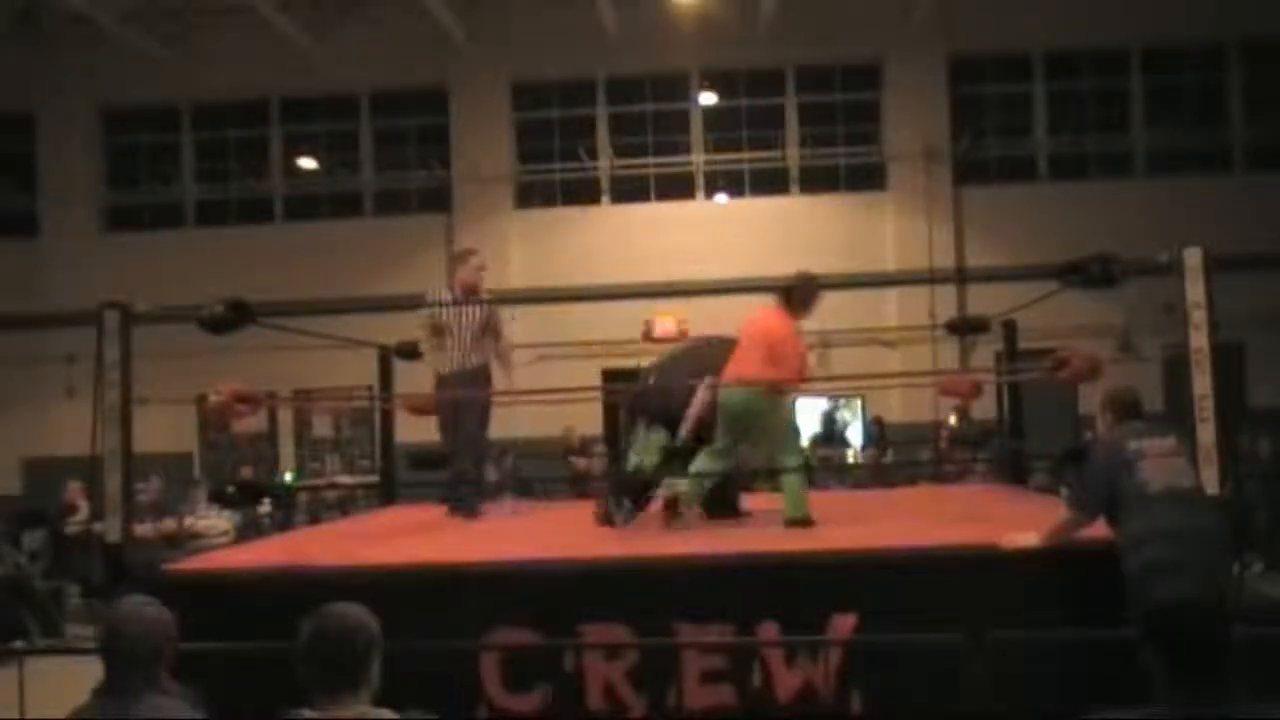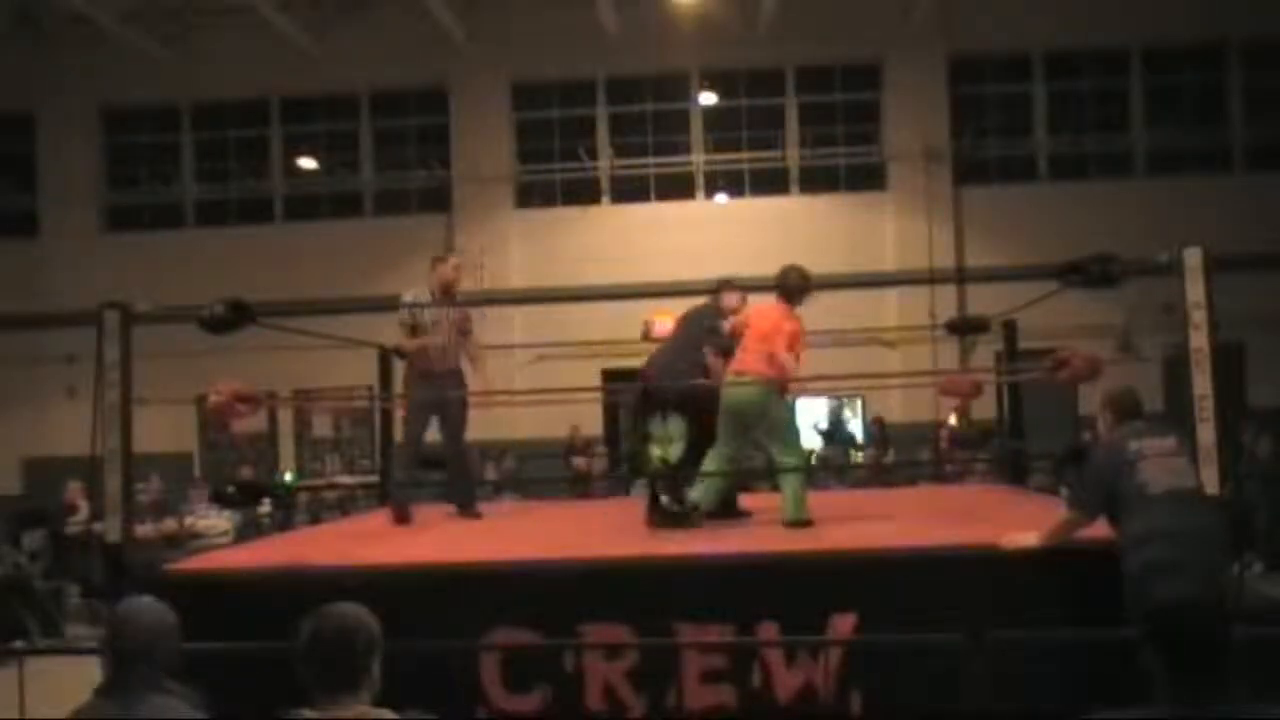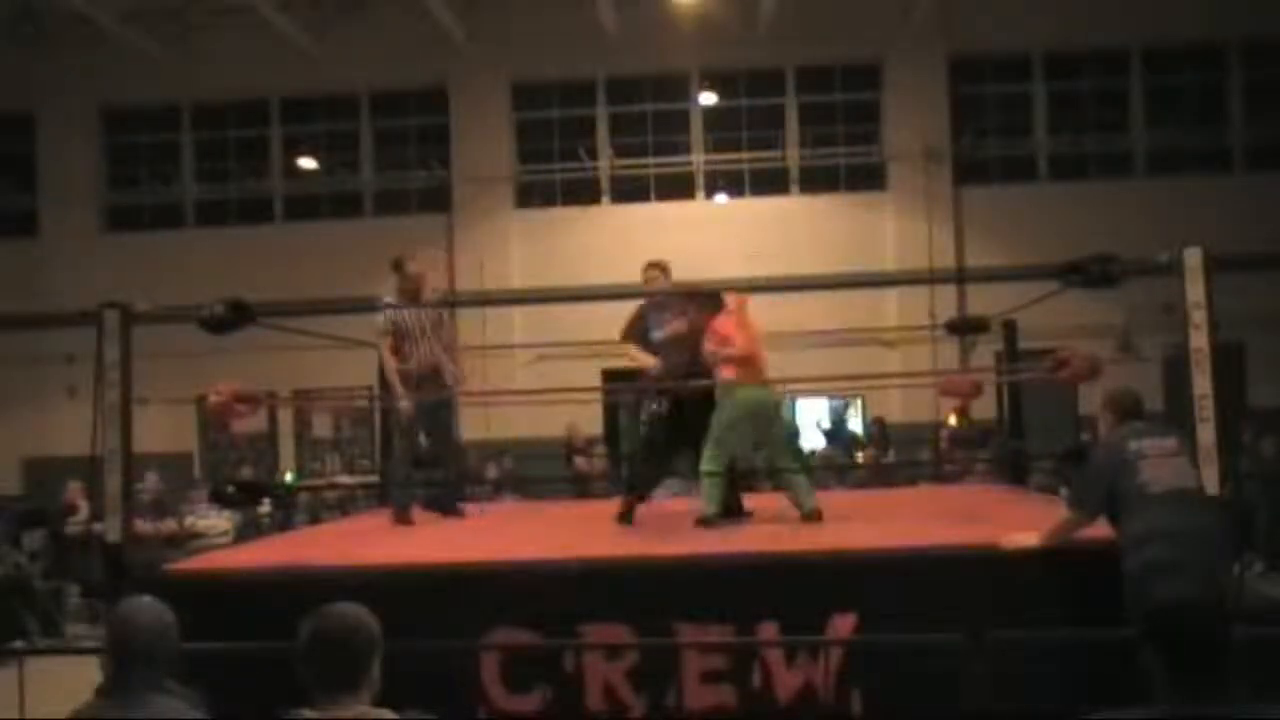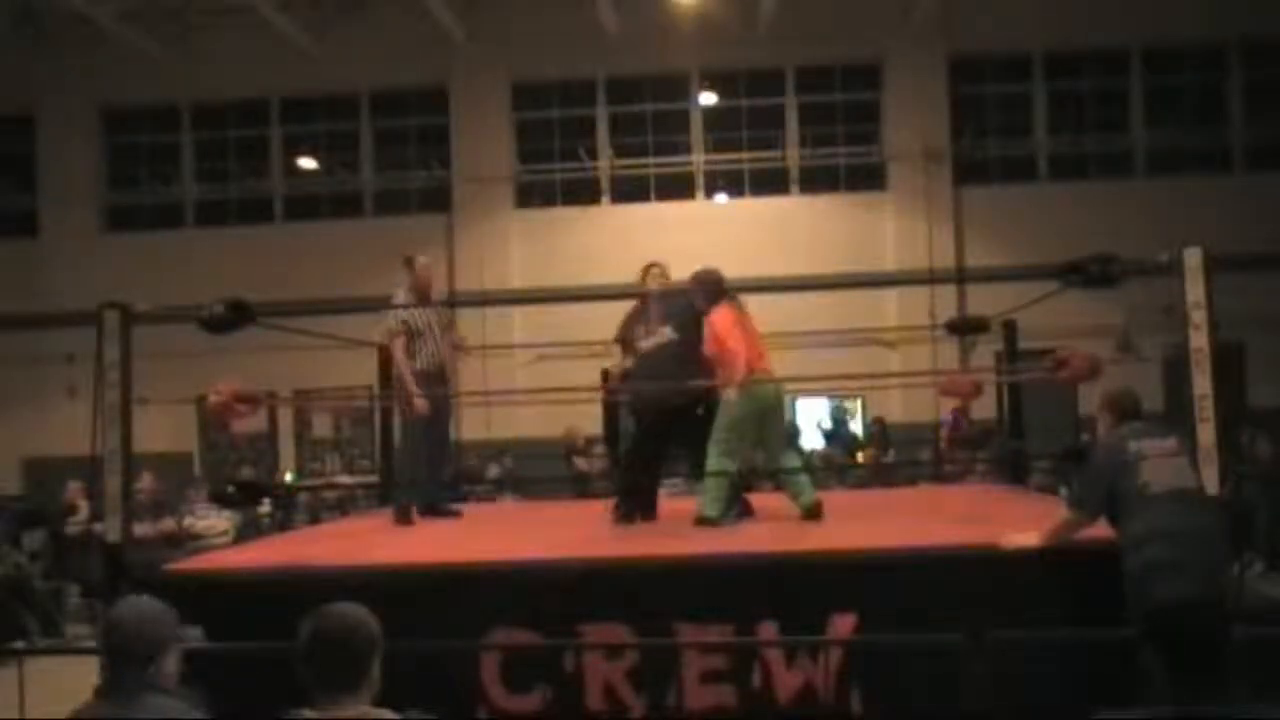
dt=0.5s
person 1, frame 1
left shoulder: (1109, 448)
right shoulder: (1173, 442)
left elbow: (1082, 515)
left wrist: (1039, 539)
left hip: (1157, 565)
right hip: (1207, 550)
left knee: (1173, 676)
right knee: (1208, 667)
person 1, frame 2
left shoulder: (1110, 447)
right shoulder: (1174, 442)
left elbow: (1082, 514)
left wrist: (1039, 538)
left hip: (1157, 565)
right hip: (1207, 550)
left knee: (1171, 674)
right knee: (1209, 670)
person 1, frame 3
left shoulder: (1110, 448)
right shoulder: (1174, 442)
left elbow: (1082, 514)
left wrist: (1039, 539)
left hip: (1156, 565)
right hip: (1207, 552)
left knee: (1171, 675)
right knee: (1209, 669)
person 1, frame 4
left shoulder: (1110, 448)
right shoulder: (1173, 442)
left elbow: (1082, 515)
left wrist: (1040, 538)
left hip: (1157, 566)
right hip: (1207, 549)
left knee: (1171, 674)
right knee: (1209, 668)
person 2, frame 1
left shoulder: (486, 303)
right shoulder: (436, 301)
left elbow: (499, 341)
right elbow: (430, 339)
left wrist: (508, 375)
right wrist: (437, 362)
left hip: (476, 379)
right hip: (448, 380)
left knee: (473, 439)
right knee: (452, 441)
left ankle: (469, 499)
right ankle: (460, 497)
person 2, frame 2
left shoulder: (459, 306)
right shoulder: (412, 301)
left elbow: (469, 343)
right elbow: (402, 343)
left wrist: (479, 371)
right wrist: (430, 341)
left hip: (451, 380)
right hip: (421, 381)
left knee: (456, 443)
right knee: (412, 442)
left ankle: (465, 501)
right ankle: (400, 504)
person 2, frame 3
left shoulder: (430, 302)
right shoulder: (391, 309)
left elbow: (444, 337)
right elbow: (386, 354)
left wrist: (451, 365)
right wrist: (399, 393)
left hip: (436, 382)
right hip: (410, 385)
left knee: (446, 443)
right knee: (405, 447)
left ankle: (442, 498)
right ankle: (401, 507)
person 2, frame 4
left shoulder: (435, 304)
right shoulder: (399, 308)
left elbow: (450, 338)
right elbow: (398, 354)
right wrist: (414, 392)
left hip: (439, 382)
right hip: (416, 383)
left knee: (439, 445)
right knee: (412, 446)
left ankle: (431, 501)
right ankle: (403, 507)
person 3, frame 1
left shoulder: (761, 315)
right shoulder: (789, 329)
right elbow: (789, 379)
left hip: (728, 391)
right hip: (757, 395)
left knee: (719, 450)
right knee: (789, 453)
left ankle: (681, 492)
right ankle: (796, 513)
person 3, frame 2
left shoulder: (757, 311)
right shoulder: (790, 321)
right elbow: (781, 354)
right wrist: (793, 371)
left hip: (732, 387)
right hip: (762, 391)
left knee: (723, 450)
right knee: (789, 454)
left ankle: (697, 501)
right ankle: (795, 513)
person 3, frame 3
left shoulder: (722, 322)
right shoulder: (734, 312)
left elbow: (747, 350)
left wrist: (715, 352)
left hip: (739, 394)
right hip: (765, 394)
left knee: (714, 453)
right knee: (781, 454)
left ankle: (710, 511)
right ankle: (810, 506)
person 3, frame 4
left shoulder: (717, 317)
right shoulder: (735, 309)
left elbow: (742, 354)
left wrist: (734, 388)
left hip: (744, 391)
right hip: (769, 386)
left knee: (722, 452)
right knee: (779, 449)
left ankle: (710, 512)
right ankle: (809, 501)
person 4, frame 1
right shoulder: (728, 353)
right elbow: (707, 389)
right wrist: (688, 427)
right hip: (664, 398)
right knee: (647, 458)
right ankle: (617, 507)
person 4, frame 2
left shoulder: (718, 322)
right shoulder: (712, 316)
right elbow: (712, 355)
left hip: (682, 386)
right hip: (670, 385)
left knee: (707, 443)
right knee: (675, 449)
left ankle: (721, 505)
right ankle: (665, 510)
person 4, frame 3
left shoulder: (692, 299)
right shoulder: (646, 311)
right elbow: (630, 344)
right wrist: (647, 360)
left hip: (701, 387)
right hip: (666, 389)
right knee: (655, 447)
left ankle: (727, 505)
right ankle: (630, 500)
person 4, frame 4
left shoulder: (683, 301)
right shoulder: (635, 318)
right elbow: (628, 354)
right wrist: (622, 367)
left hip: (691, 393)
right hip: (650, 397)
left knee: (706, 449)
right knee: (641, 452)
right ankle: (631, 507)
